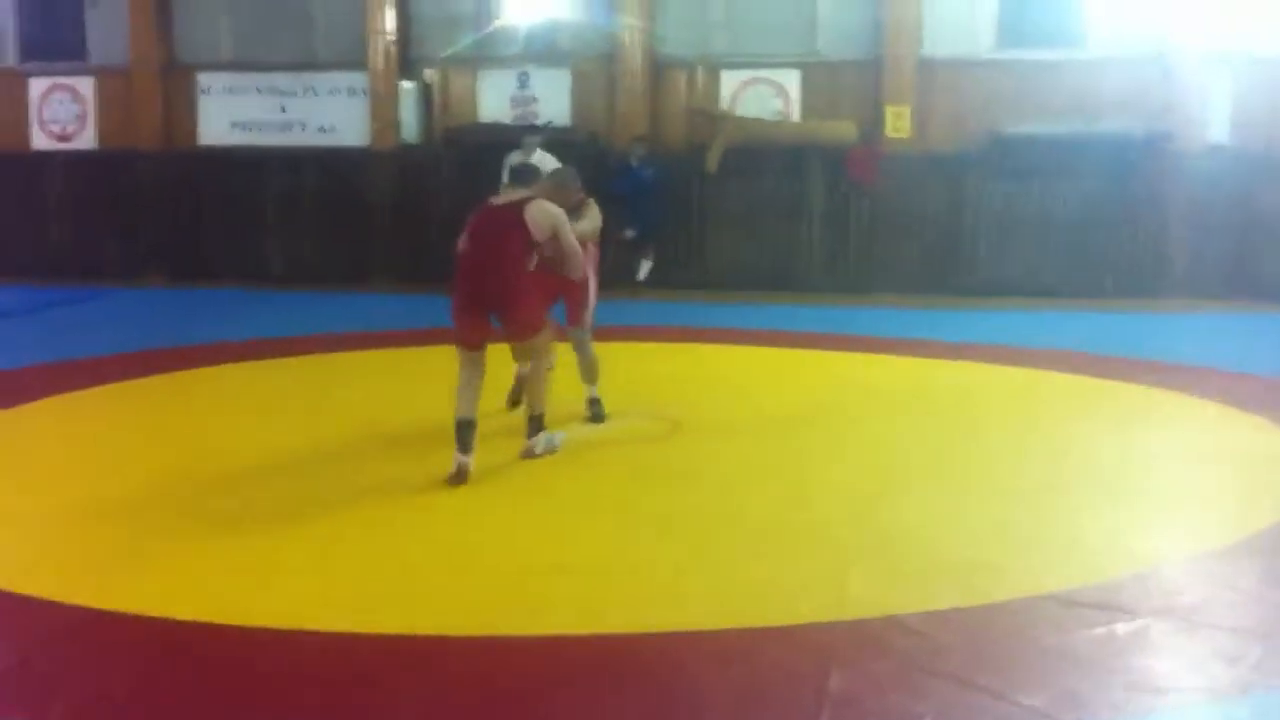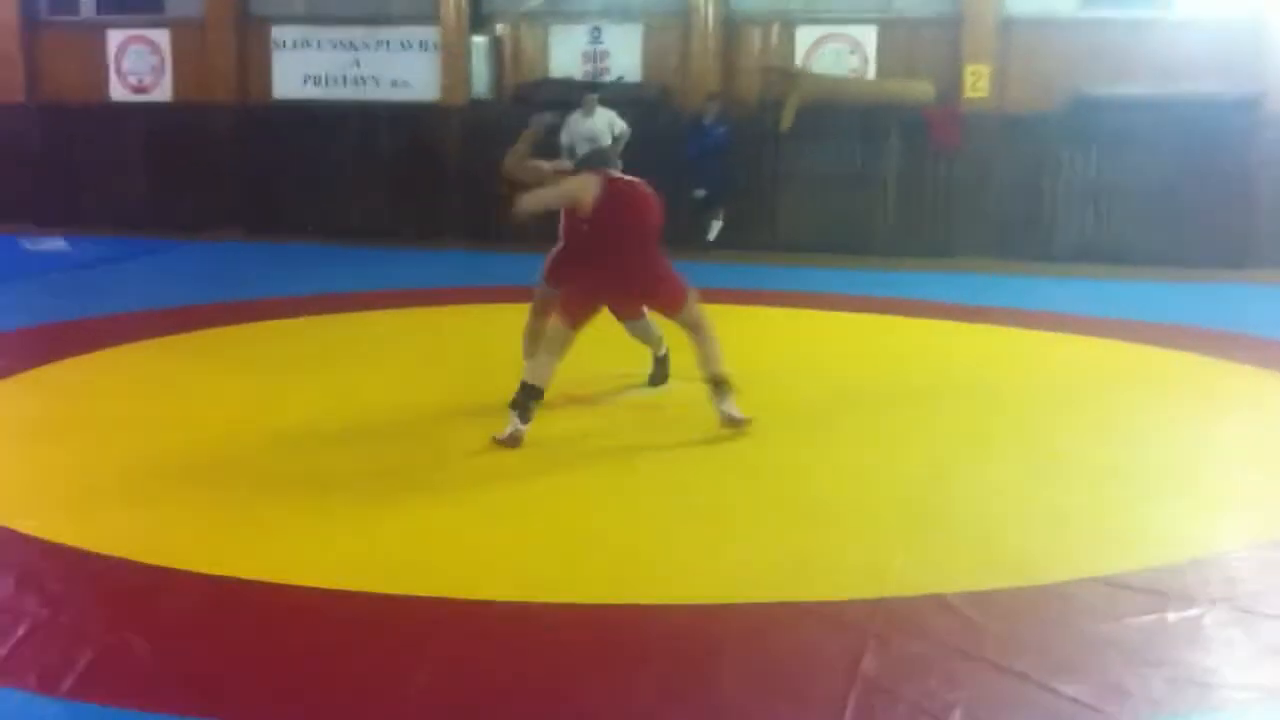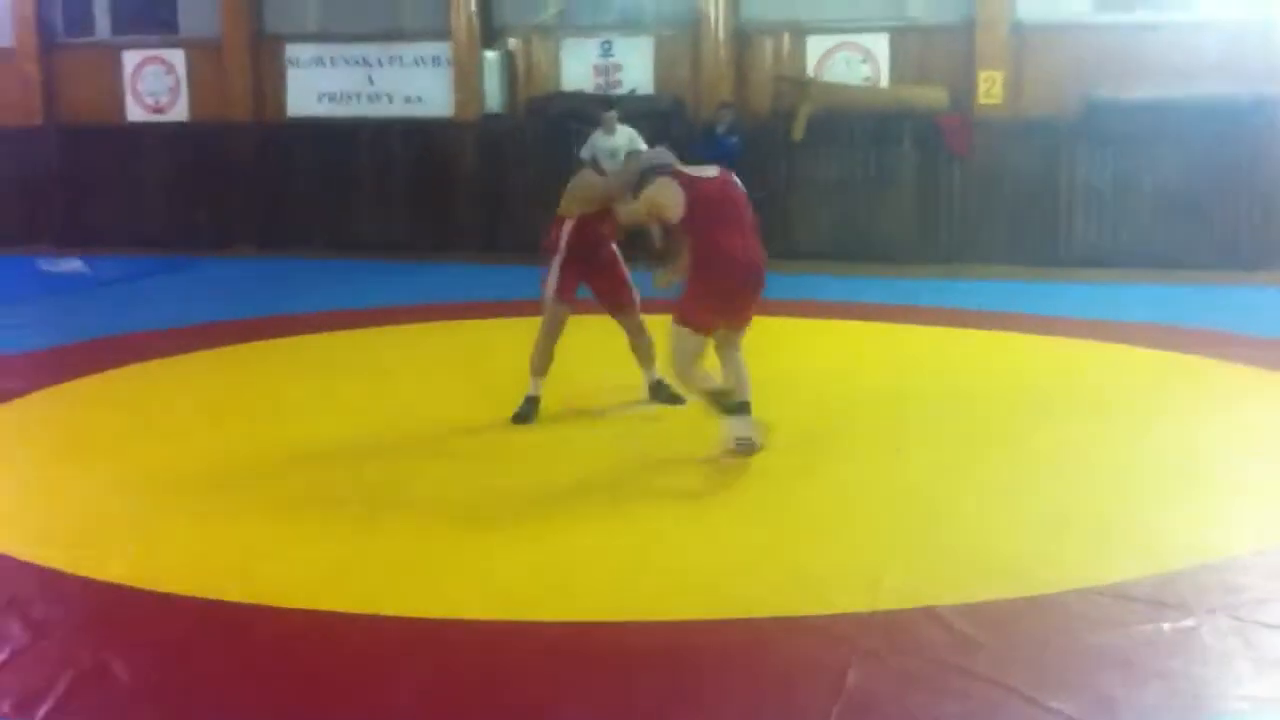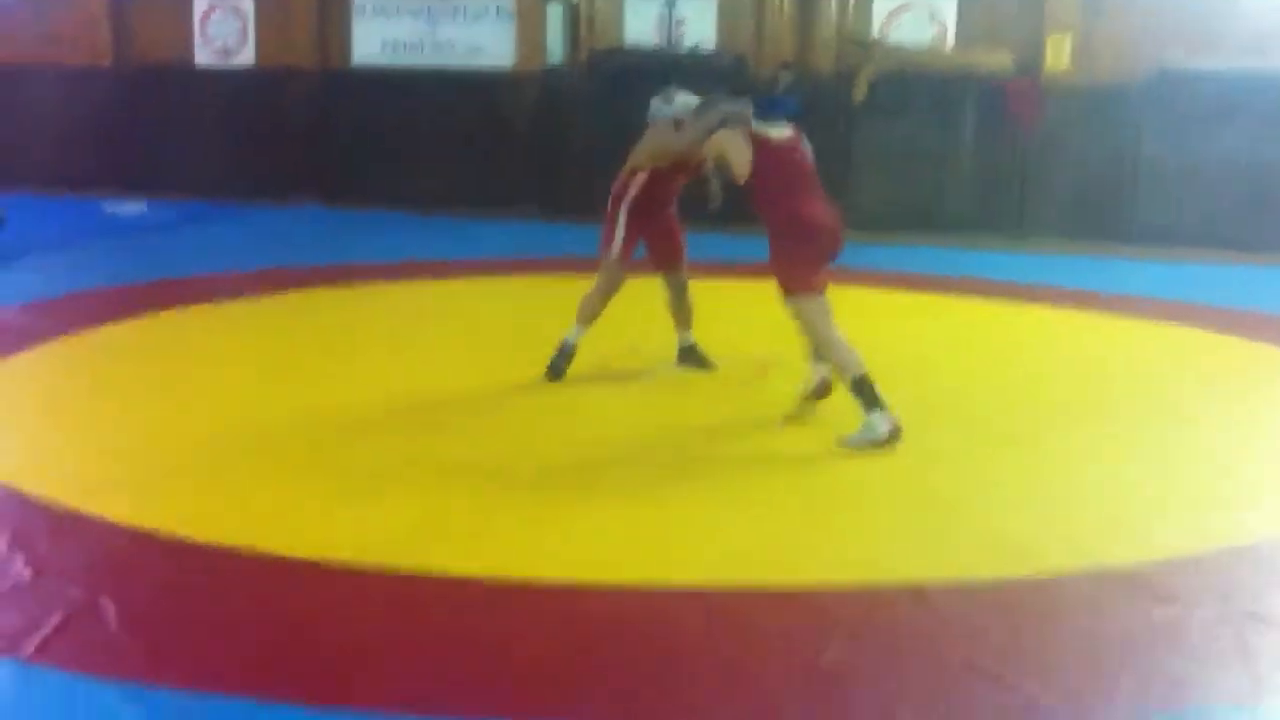
dt=0.3s
person 1, frame 1
left shoulder: (482, 208)
right shoulder: (549, 211)
left elbow: (461, 252)
right elbow: (577, 270)
left hip: (469, 286)
right hip: (513, 286)
left knee: (470, 373)
right knee: (540, 352)
left ankle: (463, 457)
right ankle: (535, 435)
person 1, frame 2
left shoulder: (584, 183)
right shoulder: (646, 193)
left elbow: (525, 205)
left hip: (599, 270)
right hip: (648, 268)
left knee: (552, 344)
right knee: (700, 325)
left ankle: (518, 423)
right ankle: (726, 405)
person 1, frame 3
left shoulder: (662, 187)
right shoulder: (727, 177)
left elbow: (624, 215)
right wrist: (680, 270)
left hip: (715, 271)
right hip: (751, 268)
left knee: (683, 367)
right knee: (729, 346)
left ankle: (737, 425)
right ankle: (743, 430)
person 1, frame 4
left shoulder: (729, 138)
right shoulder: (793, 136)
left elbow: (698, 154)
left hip: (793, 233)
right hip: (824, 225)
left knee: (822, 332)
right knee: (801, 299)
left ankle: (879, 418)
right ankle: (820, 373)
person 2, frame 1
left shoulder: (589, 210)
left elbow: (582, 231)
left hip: (578, 274)
right hip: (547, 268)
left knee: (579, 338)
left ankle: (593, 398)
right ankle: (523, 374)
person 2, frame 2
right shoulder: (562, 174)
right elbow: (513, 167)
right wrist: (533, 131)
right hip: (571, 249)
left knee: (633, 322)
right knee: (540, 307)
left ankle: (660, 353)
person 2, frame 3
right shoulder: (587, 182)
right elbow: (609, 192)
left hip: (602, 253)
right hip: (568, 253)
left knee: (633, 320)
right knee: (552, 323)
left ankle: (656, 384)
right ankle: (533, 397)
person 2, frame 4
left shoulder: (694, 145)
right shoulder: (663, 135)
right elbow: (681, 148)
left hip: (661, 208)
right hip: (629, 206)
left knee: (679, 280)
right knee: (611, 280)
left ankle: (686, 346)
right ankle: (568, 346)
